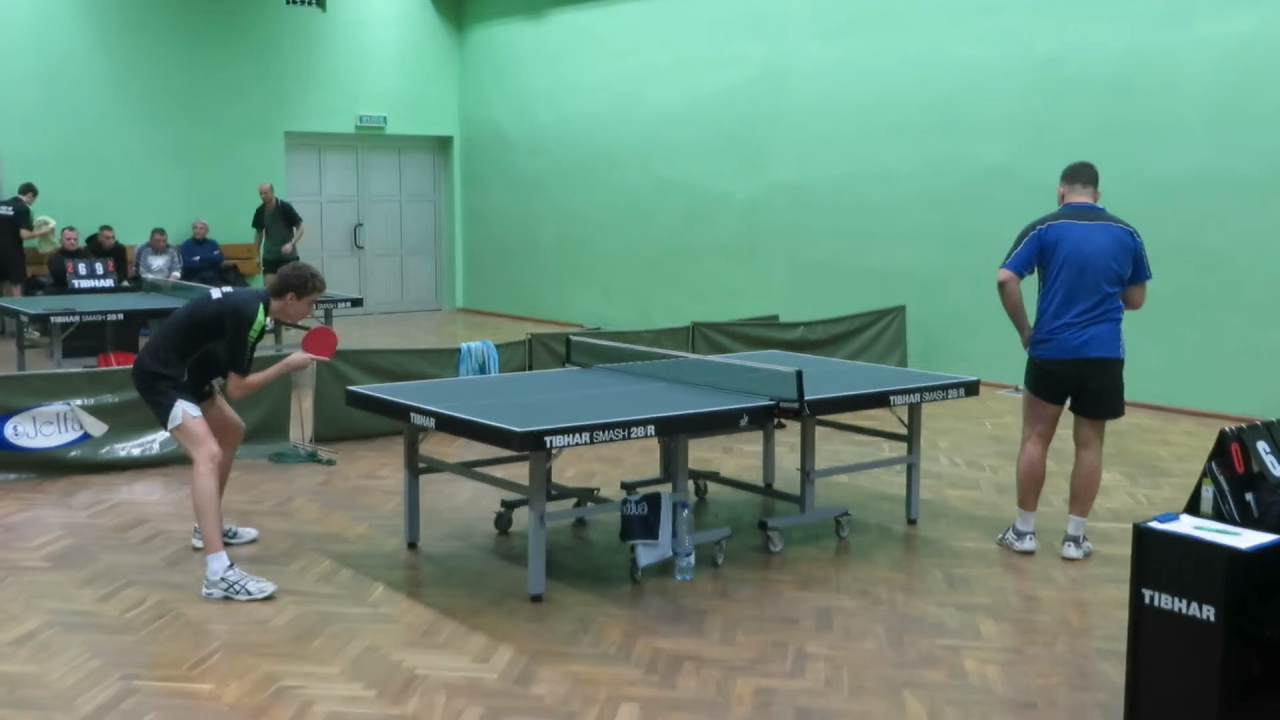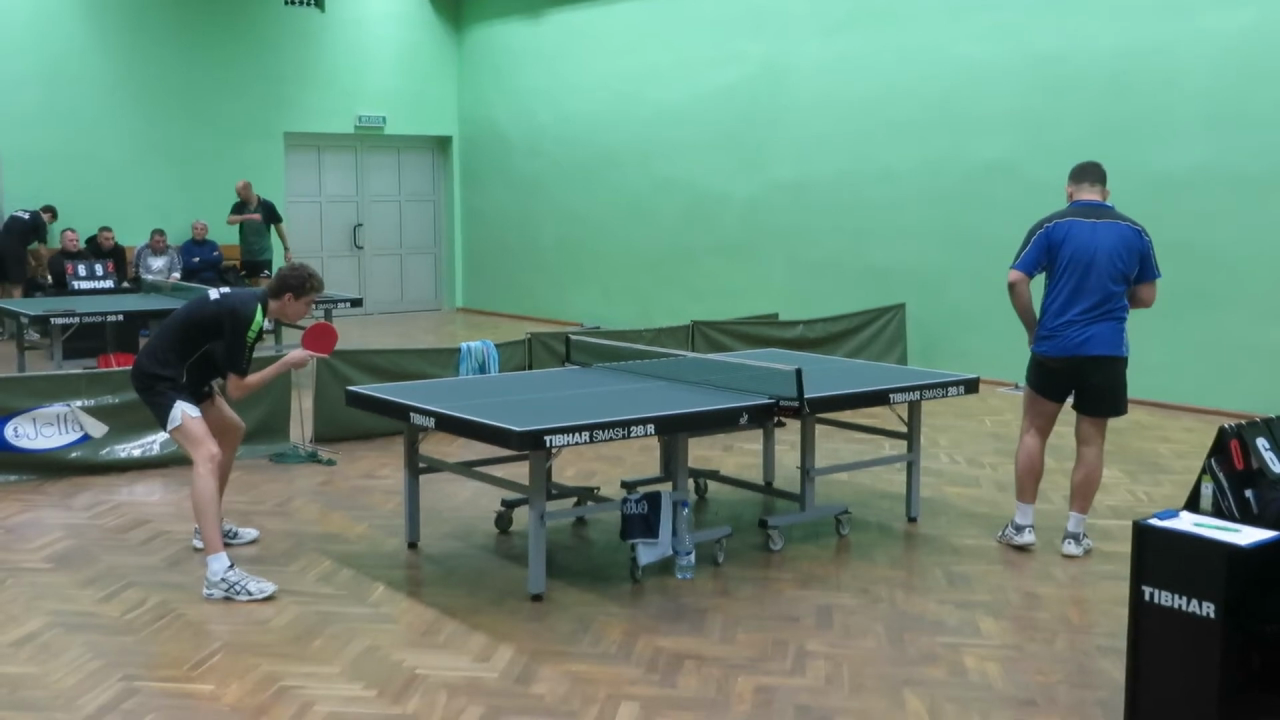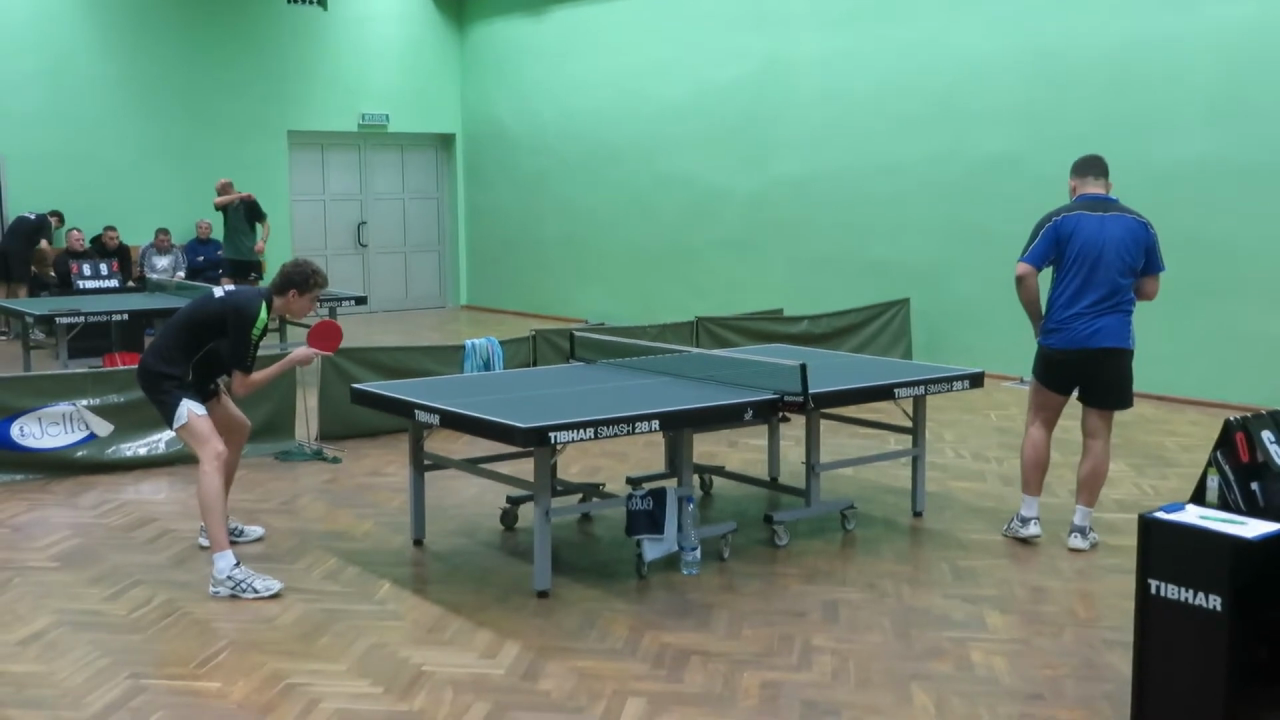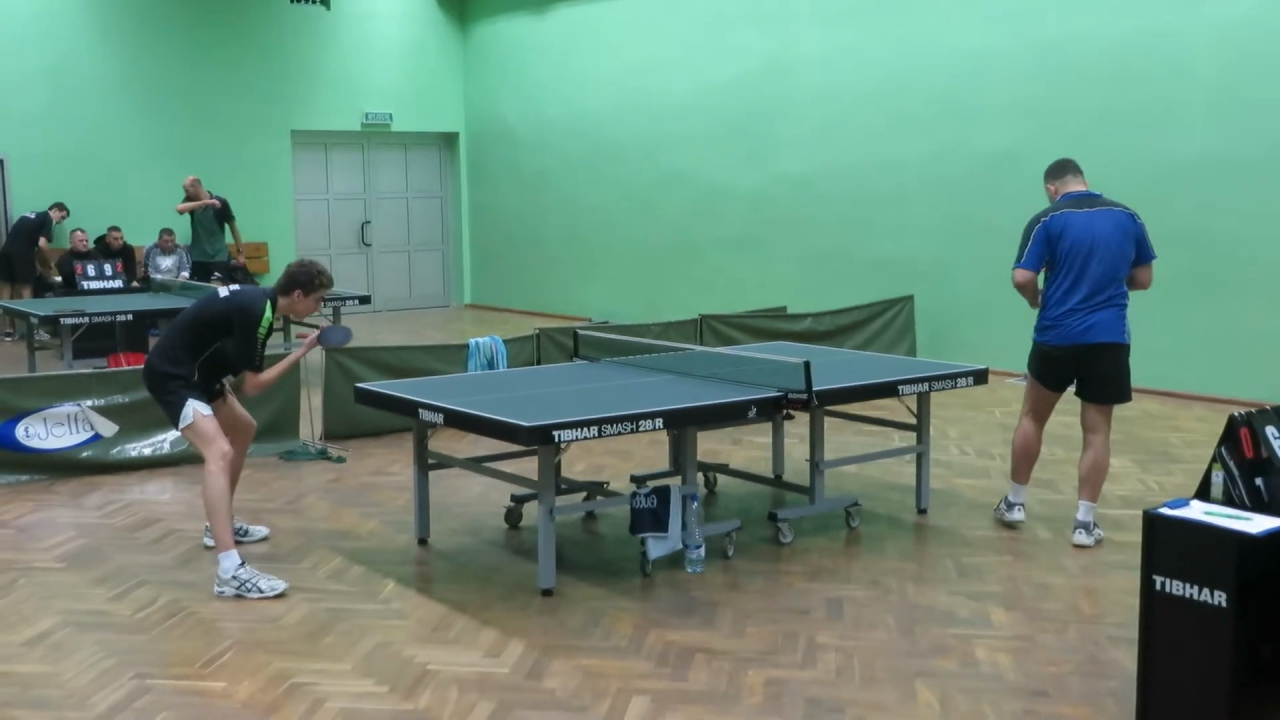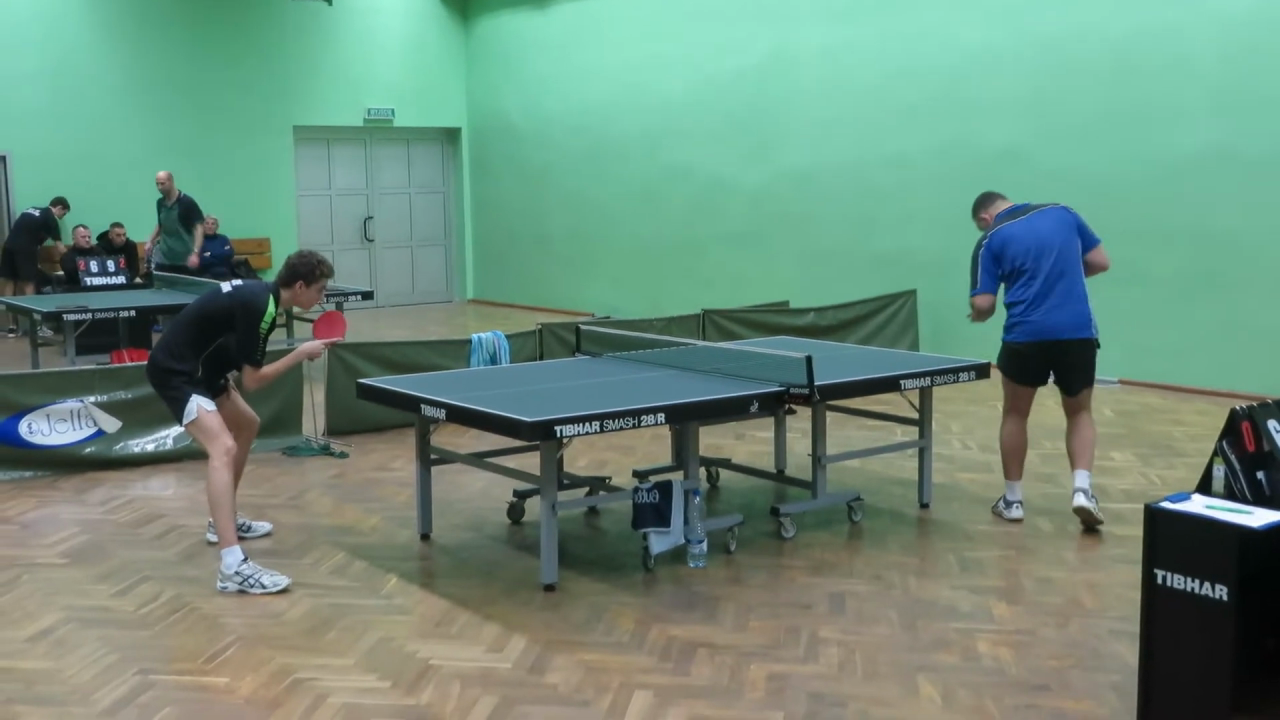
dt=0.5s
person 1, frame 1
left shoulder: (1043, 229)
right shoulder: (1127, 234)
left elbow: (1006, 280)
right elbow: (1135, 298)
left wrist: (1024, 330)
left hip: (1051, 350)
right hip: (1103, 354)
left knee: (1035, 439)
right knee: (1089, 445)
left ankle: (1023, 530)
right ankle: (1075, 537)
person 1, frame 2
left shoulder: (1051, 226)
right shoulder: (1135, 233)
left elbow: (1016, 280)
right elbow: (1145, 297)
left wrist: (1033, 329)
left hip: (1054, 349)
right hip: (1106, 352)
left knee: (1033, 433)
right knee: (1090, 442)
left ankle: (1022, 524)
right ankle: (1075, 533)
person 1, frame 3
left shoulder: (1058, 220)
right shoulder: (1140, 226)
left elbow: (1024, 274)
right elbow: (1149, 290)
left wrist: (1038, 322)
left hip: (1061, 341)
right hip: (1113, 345)
left knee: (1039, 425)
right knee: (1097, 436)
left ankle: (1028, 517)
right ankle: (1080, 527)
person 1, frame 4
left shoulder: (1047, 220)
right shoulder: (1128, 218)
left elbow: (1022, 279)
right elbow: (1143, 279)
left wrist: (1039, 300)
left hip: (1056, 337)
right hip: (1109, 339)
left knee: (1032, 418)
right knee: (1096, 431)
left ankle: (1014, 502)
right ankle: (1085, 522)
person 1, frame 5
left shoulder: (989, 241)
right shoulder: (1062, 213)
left elbow: (983, 304)
right elbow: (1101, 261)
left wrist: (977, 313)
left hip: (1026, 335)
right hip: (1079, 331)
left knee: (1015, 414)
right knee: (1079, 414)
left ankle: (1012, 499)
right ankle: (1082, 488)
person 2, frame 1
left shoulder: (252, 301)
right shoulder: (248, 314)
right elbow: (236, 388)
right wrist: (288, 365)
left hip: (181, 372)
right hip: (159, 376)
left knee: (232, 431)
right knee: (208, 455)
left ankle: (210, 526)
right ankle: (218, 573)
person 2, frame 2
left shoulder: (250, 302)
right shoulder: (247, 314)
right elbow: (236, 388)
right wrist: (287, 363)
left hip: (182, 373)
right hip: (159, 377)
left knee: (233, 431)
right knee: (208, 456)
left ankle: (211, 527)
right ankle: (219, 573)
person 2, frame 3
left shoulder: (254, 299)
right shoulder: (251, 312)
right elbow: (241, 386)
left wrist: (217, 384)
right wrist: (293, 360)
left hip: (187, 371)
right hip: (164, 375)
left knee: (238, 430)
right knee: (214, 453)
left ankle: (216, 525)
right ankle: (225, 572)
person 2, frame 4
left shoulder: (259, 299)
right shoulder: (256, 312)
right elbow: (253, 385)
left wrist: (220, 383)
right wrist: (302, 351)
left hip: (193, 371)
right hip: (170, 376)
left knee: (244, 430)
right knee: (220, 453)
left ankle: (221, 525)
right ankle: (230, 571)
person 2, frame 5
left shoulder: (260, 293)
right shoulder: (258, 306)
right elbow: (252, 379)
left wrist: (223, 380)
right wrist: (302, 353)
left hip: (196, 367)
right hip: (173, 371)
left knee: (247, 426)
right knee: (223, 449)
left ankle: (224, 521)
right ankle: (232, 566)
